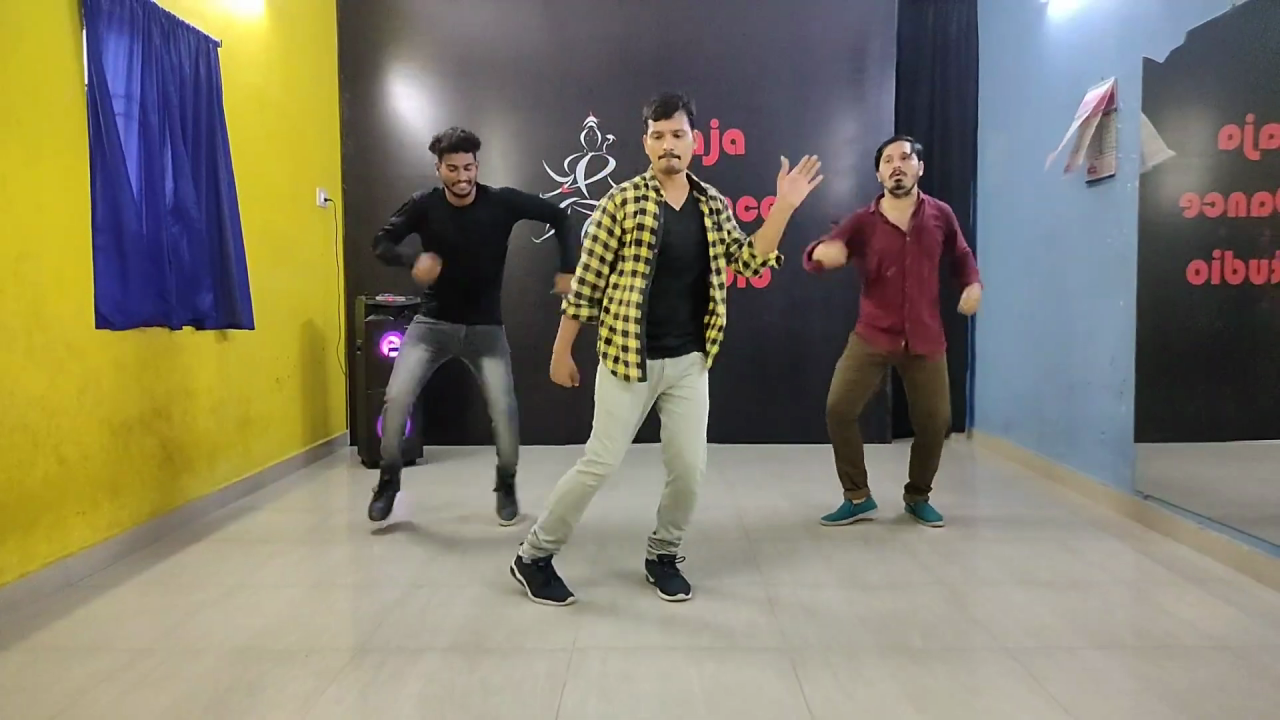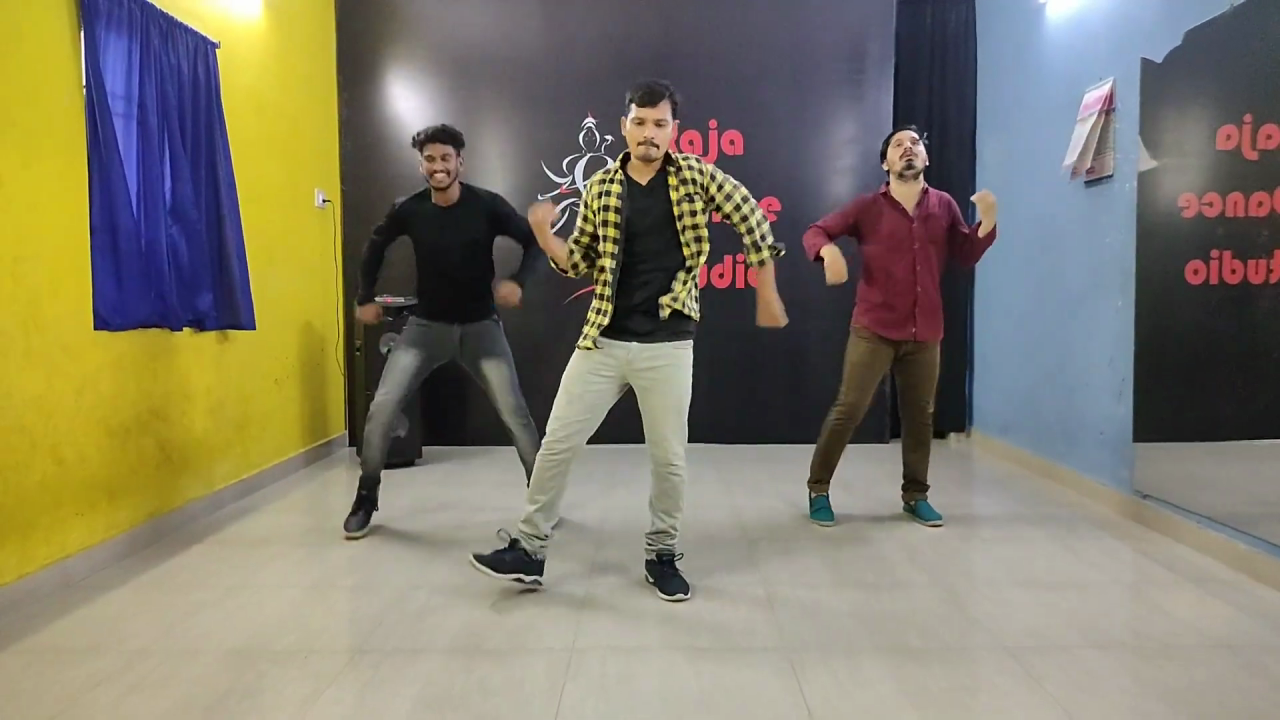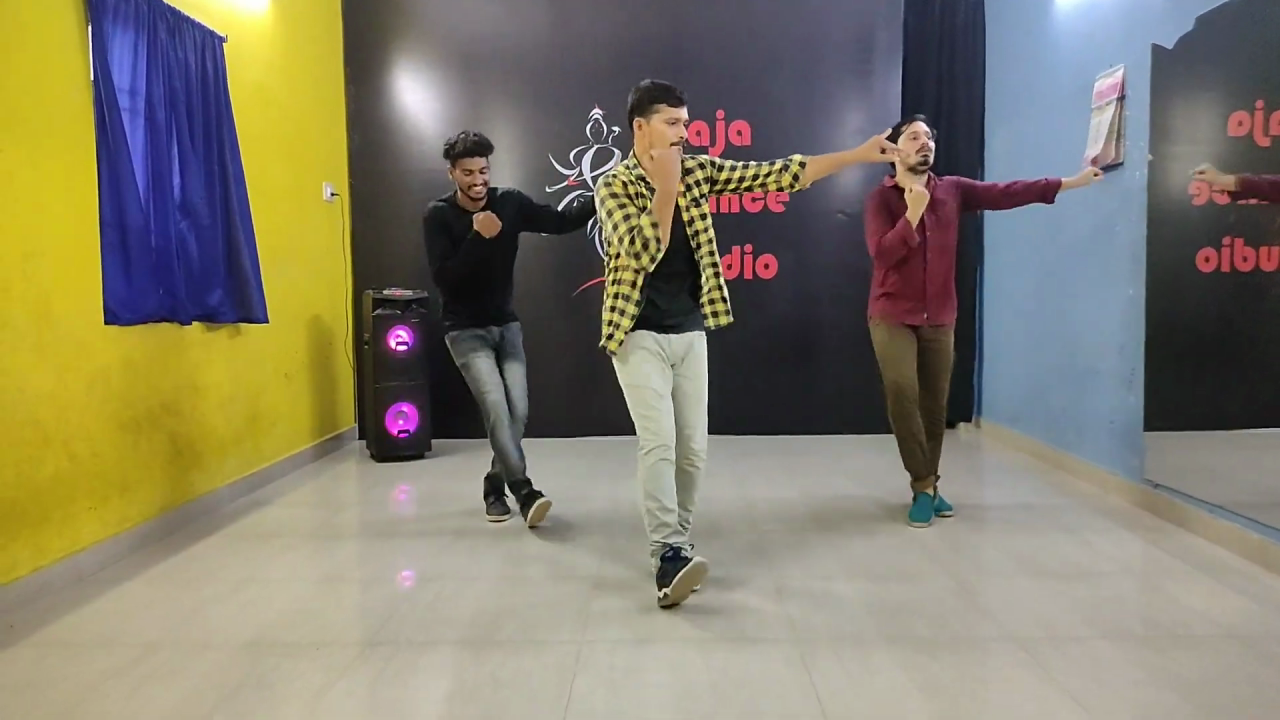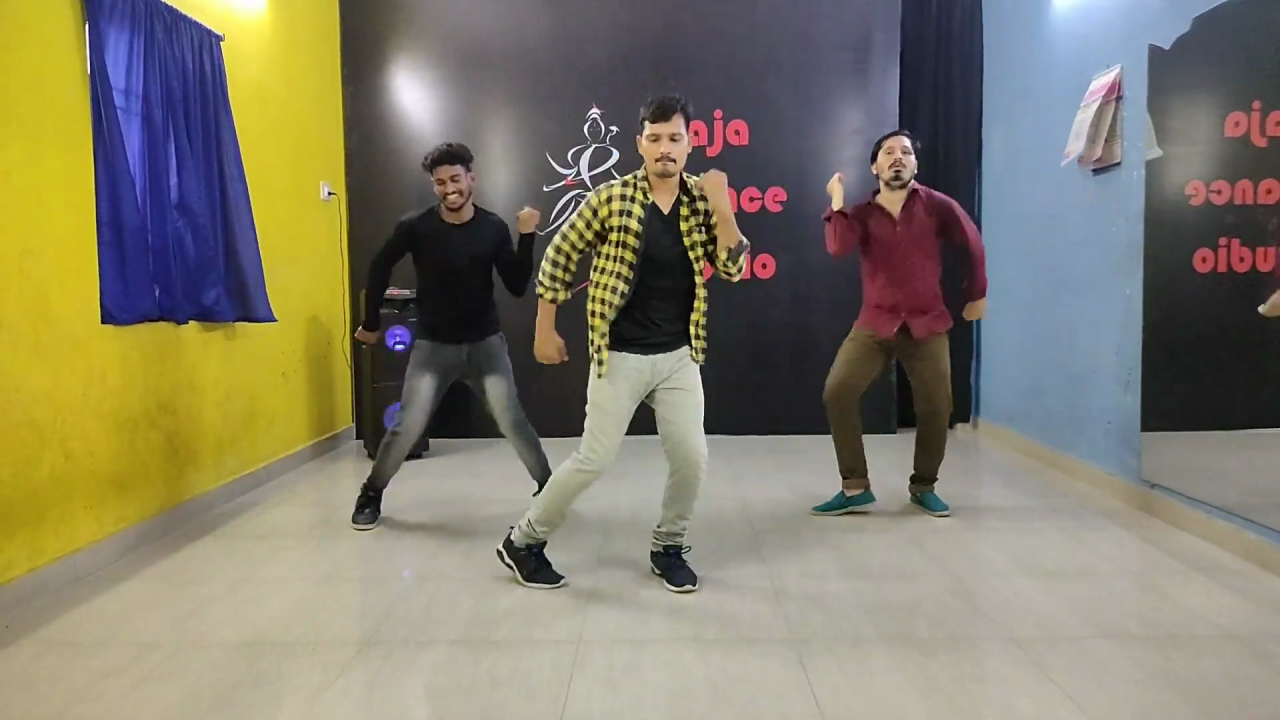
dt=0.7s
person 1, frame 1
left shoulder: (710, 202)
right shoulder: (622, 201)
left elbow: (751, 262)
right elbow: (586, 279)
left wrist: (784, 205)
right wrist: (563, 349)
left hip: (688, 361)
right hip: (627, 357)
left knee: (689, 471)
right knee: (599, 465)
left ankle: (662, 556)
right ankle: (536, 555)
person 1, frame 2
left shoulder: (697, 177)
right shoulder: (601, 190)
left elbow: (748, 218)
right elbow: (577, 260)
left wrist: (767, 291)
right wrist: (546, 232)
left hip: (665, 343)
right hip: (604, 340)
left knee: (669, 458)
right knee: (560, 444)
left ankle: (661, 555)
right ankle: (527, 550)
person 1, frame 3
left shoulder: (696, 170)
right shoulder: (615, 184)
left elbow: (774, 175)
right elbow: (642, 255)
left wrist: (857, 155)
right wrist: (668, 191)
left hip: (688, 334)
right hip: (638, 334)
left knee: (692, 448)
right knee: (660, 441)
left ankle: (676, 545)
right ankle: (670, 554)
person 1, frame 4
left shoulder: (703, 195)
right shoulder: (609, 199)
left elbow: (735, 264)
right elbow: (560, 251)
left wrist: (721, 209)
right wrist: (544, 328)
left hip: (678, 356)
right hip: (620, 355)
left knee: (691, 460)
right knee: (594, 460)
left ankle: (667, 547)
right ankle: (526, 542)
person 2, frame 1
left shoulder: (939, 214)
right shoulder: (863, 221)
left elbow: (961, 256)
right elbow: (812, 258)
left wrist: (973, 285)
right wrist: (824, 252)
left hip: (925, 341)
right hip: (871, 338)
left knee: (936, 422)
right knee: (839, 411)
left ankle: (918, 497)
right ankle: (857, 498)
person 2, frame 2
left shoulder: (944, 205)
right shoulder: (867, 207)
left elbow: (966, 248)
right elbow: (813, 233)
left wrist: (988, 224)
right wrist: (827, 251)
left hip: (924, 331)
right hip: (874, 329)
left knee: (919, 415)
right knee: (848, 408)
left ankle: (915, 495)
right ankle: (818, 489)
person 2, frame 3
left shoulder: (953, 190)
right shoulder: (880, 199)
left elbow: (1008, 193)
right elbow: (883, 253)
left wrist: (1070, 182)
right wrist: (912, 213)
left hip: (938, 317)
right hip: (892, 314)
left knee: (935, 403)
right knee: (902, 391)
left ankle: (928, 483)
right ankle: (922, 486)
person 2, frame 4
left shoulder: (938, 205)
right shoulder: (862, 213)
left elbow: (971, 245)
right elbow: (839, 246)
left wrist: (978, 294)
right wrist: (836, 198)
left hip: (929, 328)
right hip: (875, 325)
left knee: (936, 411)
right knee: (838, 394)
left ankle: (923, 487)
right ankle: (855, 488)
person 3, frame 1
left shoulder: (502, 201)
right shoulder: (422, 206)
left elbow: (559, 218)
right elbow: (382, 244)
left wrist: (567, 268)
right wrist: (413, 261)
left hip: (485, 326)
right hip: (434, 322)
left knee: (504, 408)
right knee: (397, 398)
left ankle: (505, 484)
right ankle: (388, 481)
person 3, frame 2
left shoulder: (486, 204)
right shoulder: (408, 209)
left elbow: (532, 243)
right elbow: (376, 244)
left wrist: (518, 281)
right wrist: (365, 297)
left hip: (480, 325)
right hip: (426, 325)
left knee: (513, 409)
right knee: (382, 408)
right ankle: (366, 498)
person 3, frame 3
left shoulder: (511, 203)
right shoulder: (438, 215)
left elbow: (561, 222)
right elbow: (444, 278)
right wrist: (479, 238)
left hip: (505, 325)
right hip: (464, 328)
left knee: (517, 409)
right knee: (495, 405)
left ankle: (495, 486)
right ankle: (524, 490)
person 3, frame 4
left shoulder: (492, 227)
right shoulder: (415, 226)
left elbow: (517, 279)
right elbow: (379, 266)
left wrist: (528, 236)
right wrist: (371, 322)
left hip: (484, 343)
right hip: (433, 344)
left knee: (513, 424)
right knee: (409, 429)
right ankle: (371, 496)
